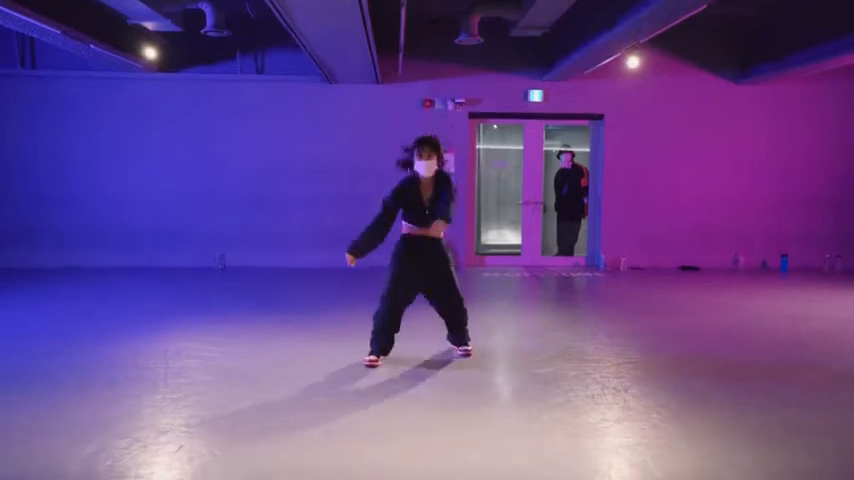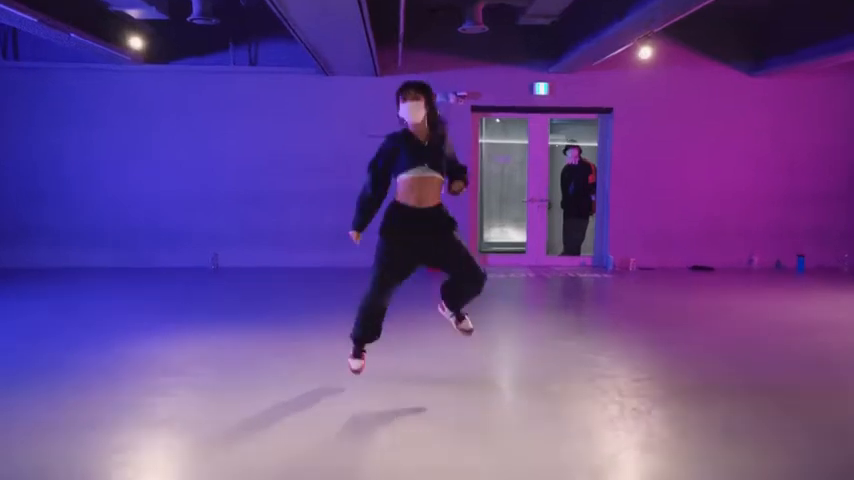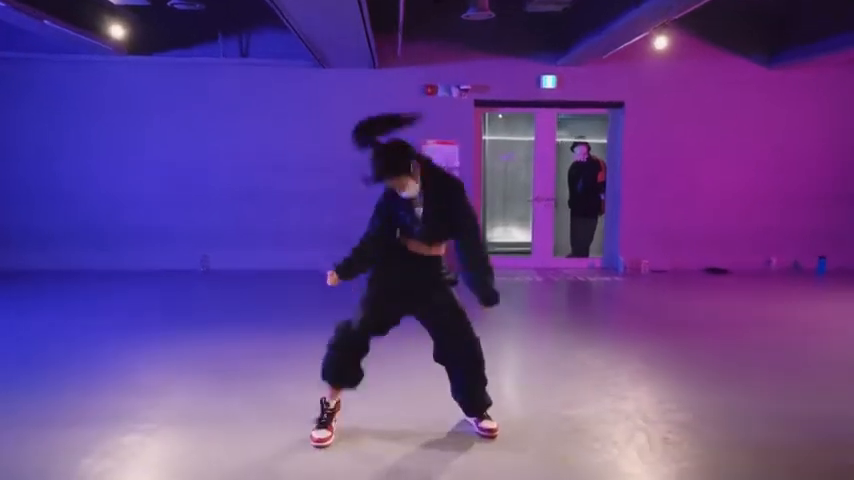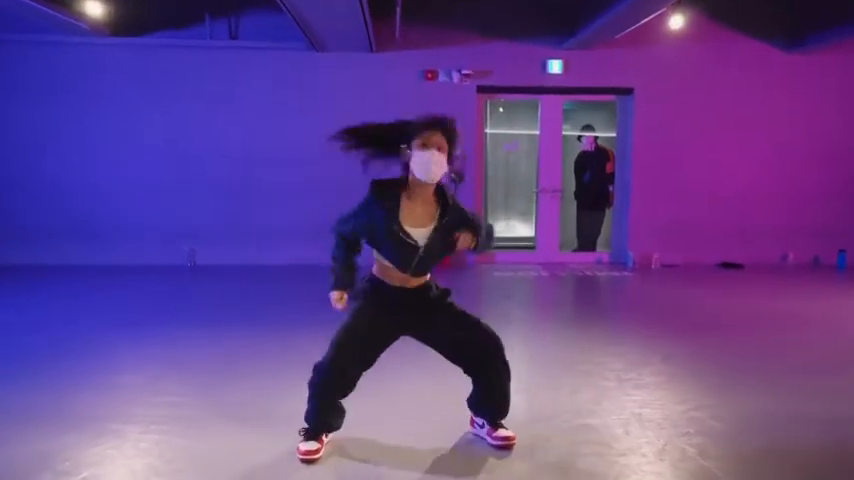
dt=0.3s
person 1, frame 1
left shoulder: (443, 182)
right shoulder: (404, 188)
left elbow: (447, 204)
right elbow: (383, 221)
left wrist: (442, 218)
right wrist: (357, 249)
left hip: (434, 251)
right hip: (408, 249)
left knee: (452, 303)
right knee: (392, 301)
left ankle: (460, 339)
right ankle: (379, 348)
person 1, frame 2
left shoulder: (439, 136)
right shoulder: (395, 142)
left elbow: (453, 164)
right elbow: (376, 183)
left wrist: (458, 179)
right wrist: (360, 223)
left hip: (435, 221)
right hip: (401, 222)
left knee: (473, 277)
right knee: (380, 286)
left ankle: (451, 305)
right ankle: (361, 342)
person 1, frame 3
left shoulder: (447, 188)
right shoulder: (393, 195)
left elbow: (469, 240)
right elbow: (376, 237)
left wrist: (484, 290)
right wrist: (344, 270)
left hip: (429, 272)
right hip: (392, 264)
left knee: (462, 342)
right knee: (359, 328)
left ankle: (476, 408)
right ankle: (331, 402)
person 1, frame 4
left shoulder: (449, 207)
right shoulder: (381, 199)
left elbow: (482, 232)
right elbow: (345, 233)
left wrist: (472, 239)
right wrist: (340, 282)
left hip: (424, 297)
right hip: (379, 296)
left knee: (487, 354)
right knee: (335, 368)
left ankle: (486, 417)
right ankle: (318, 427)
person 2, frame 1
left shoulder: (580, 170)
right shoulder: (560, 172)
left elbow: (585, 191)
left wrist: (584, 207)
left hip: (575, 210)
right hip: (562, 209)
left knee: (570, 237)
right knee: (562, 238)
person 2, frame 2
left shoulder: (587, 166)
right shoulder: (566, 168)
left elbow: (592, 187)
right elbow: (564, 187)
left wrist: (591, 205)
left hip: (582, 208)
right hip: (569, 207)
left knee: (577, 235)
right knee: (568, 236)
left ankle: (573, 255)
right ankle: (569, 255)
person 2, frame 3
left shoulder: (596, 164)
right shoulder: (574, 166)
left elbow: (602, 186)
left wrist: (601, 204)
left hip: (590, 207)
right hip: (577, 206)
left knee: (585, 236)
right knee: (576, 237)
left ankle: (581, 257)
right ankle: (577, 257)
person 2, frame 4
left shoulder: (605, 153)
right shoulder: (581, 156)
left elbow: (610, 178)
left wrist: (609, 196)
left hip: (598, 200)
right hip: (583, 199)
left knee: (593, 230)
right knee: (582, 231)
left ankle: (588, 251)
right ankle: (583, 251)
